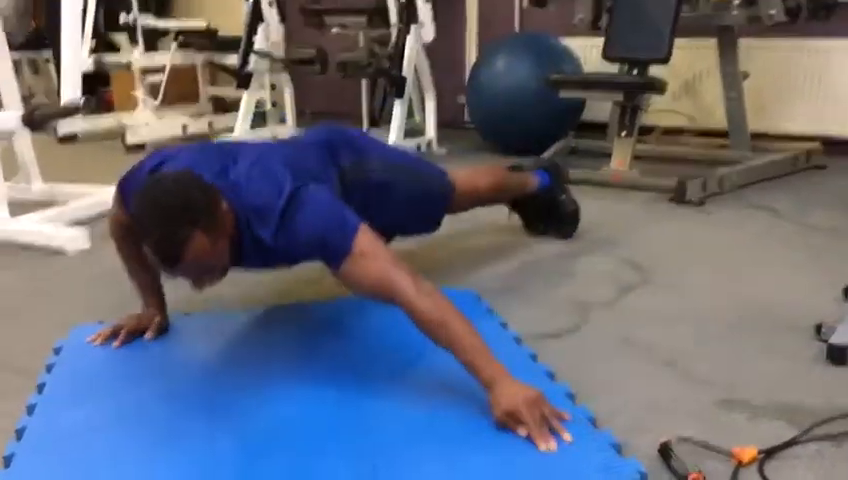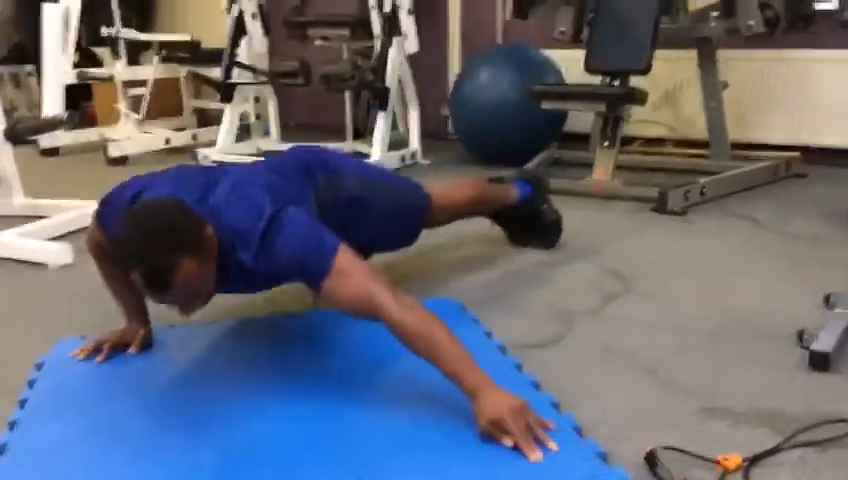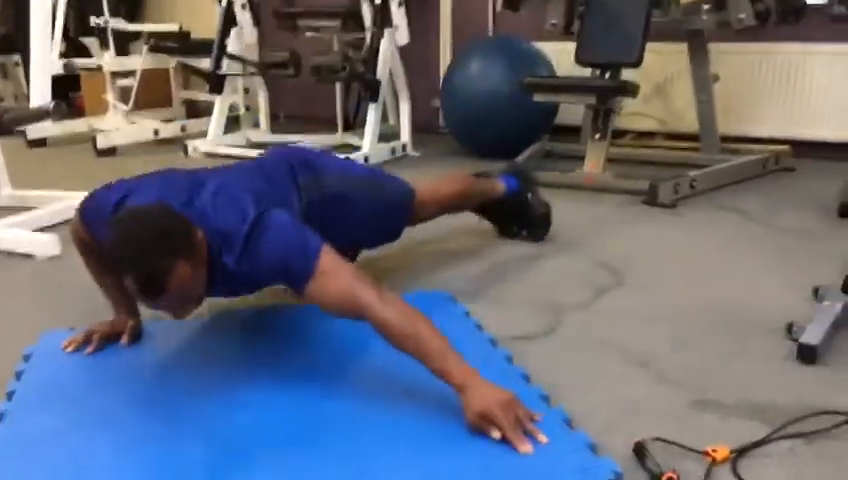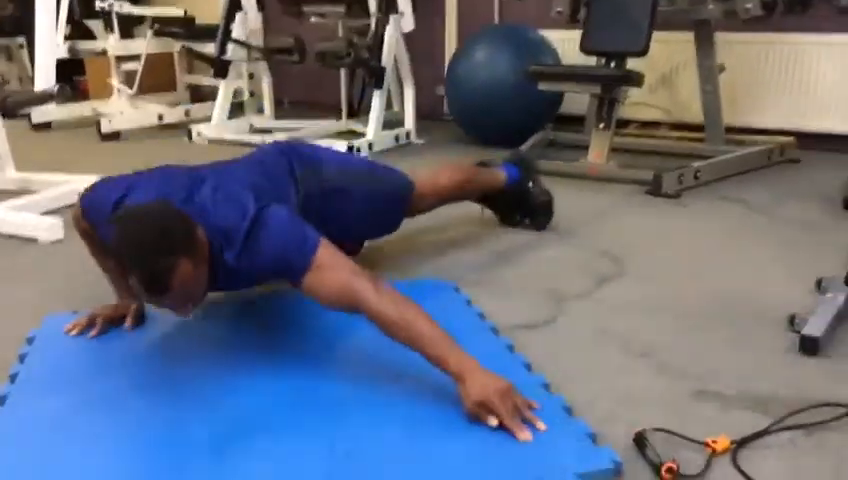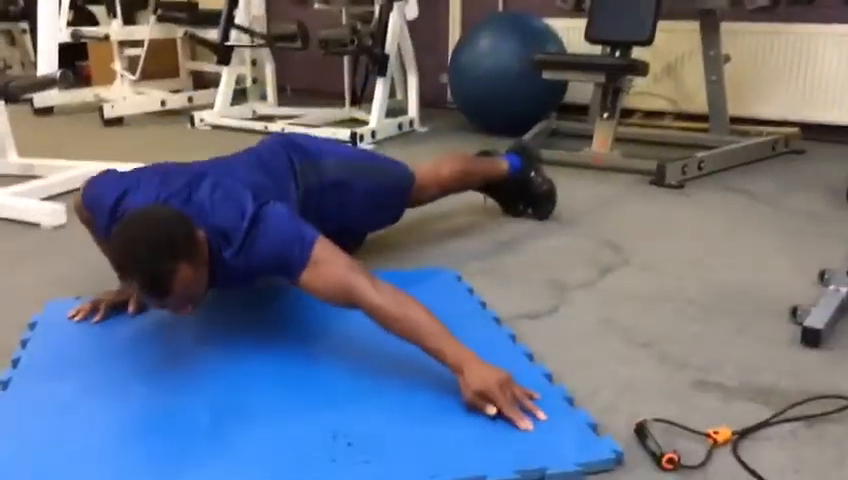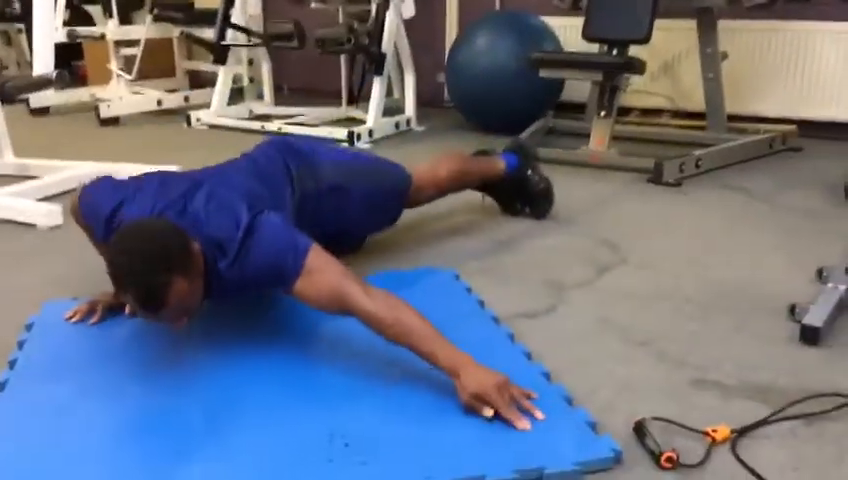
dt=0.1s
person 1, frame 1
left shoulder: (289, 216)
right shoulder: (148, 184)
left elbow: (407, 288)
right elbow: (121, 225)
left wrist: (500, 382)
right wrist: (153, 304)
left hip: (345, 166)
right hip: (297, 160)
left knee: (453, 194)
left ankle: (538, 184)
person 1, frame 2
left shoulder: (269, 237)
right shoulder: (129, 209)
left elbow: (387, 303)
right elbow: (100, 243)
left wrist: (485, 393)
right wrist: (136, 320)
left hip: (323, 186)
right hip: (277, 181)
left knee: (432, 209)
left ankle: (520, 196)
person 1, frame 3
left shoulder: (254, 240)
right shoulder: (112, 212)
left elbow: (371, 301)
right elbow: (83, 231)
left wrist: (472, 385)
right wrist: (124, 312)
left hip: (305, 185)
right hip: (262, 184)
left knee: (418, 203)
left ankle: (506, 188)
person 1, frame 4
left shoulder: (252, 234)
right shoulder: (113, 207)
left elbow: (367, 294)
right elbow: (84, 220)
left wrist: (470, 374)
right wrist: (126, 296)
left hip: (304, 180)
right hip: (262, 176)
left knee: (418, 194)
left ankle: (508, 177)
person 1, frame 5
left shoulder: (251, 236)
right shoulder: (117, 206)
left elbow: (366, 291)
right elbow: (85, 197)
left wrist: (469, 365)
right wrist: (128, 283)
left hip: (308, 175)
right hip: (265, 166)
left knee: (421, 185)
left ankle: (509, 166)
person 1, frame 6
left shoulder: (245, 244)
right shoulder: (113, 215)
left elbow: (360, 297)
right elbow: (82, 201)
left wrist: (465, 368)
right wrist: (123, 287)
left hip: (303, 179)
right hip: (263, 171)
left knee: (418, 186)
left ankle: (507, 165)
